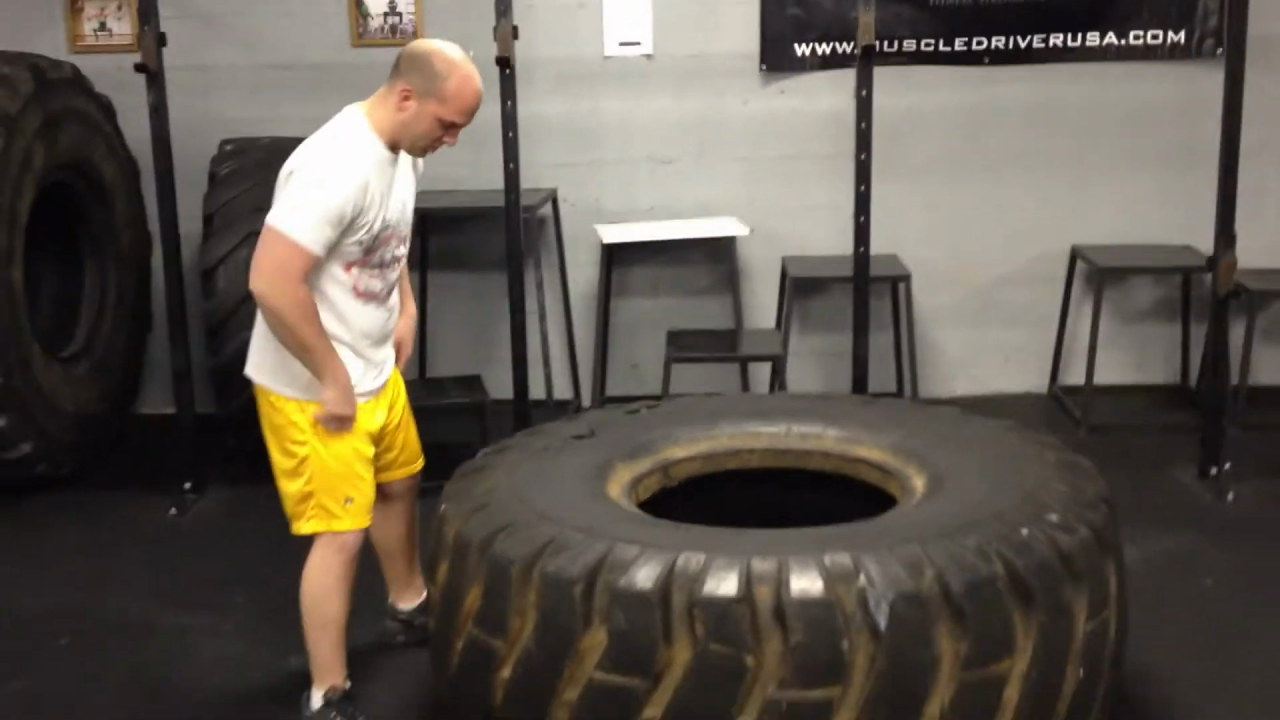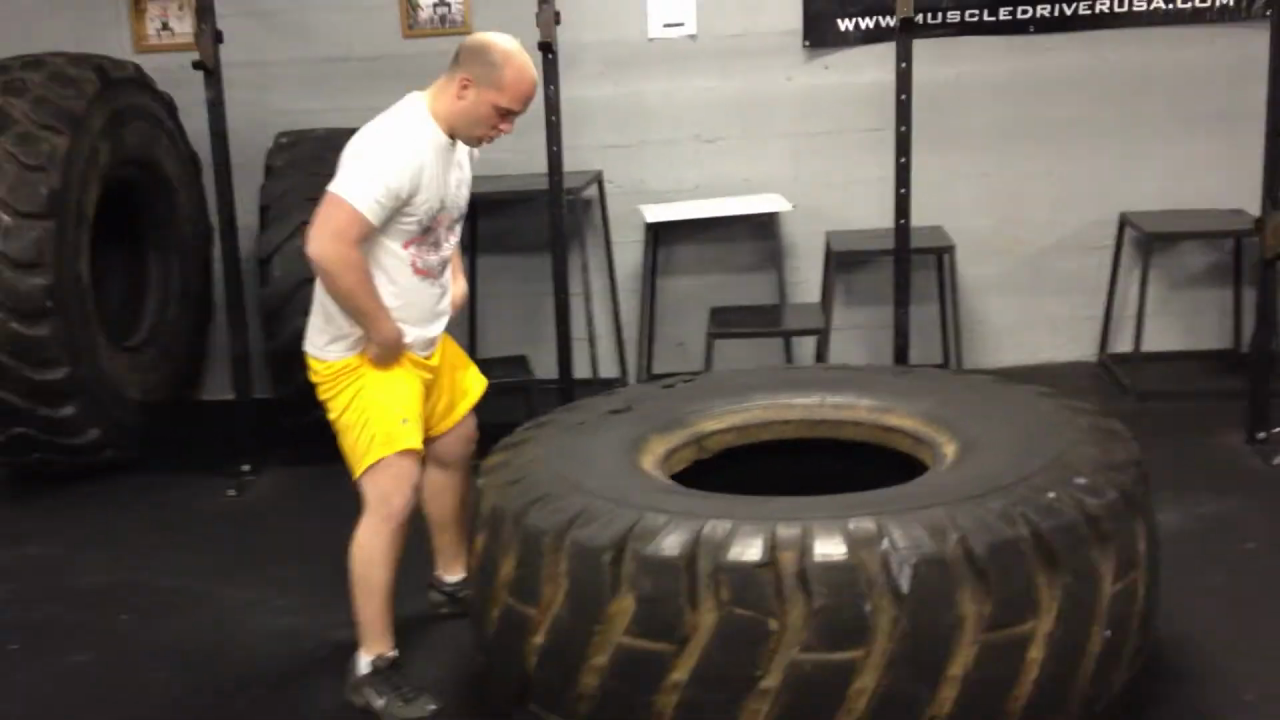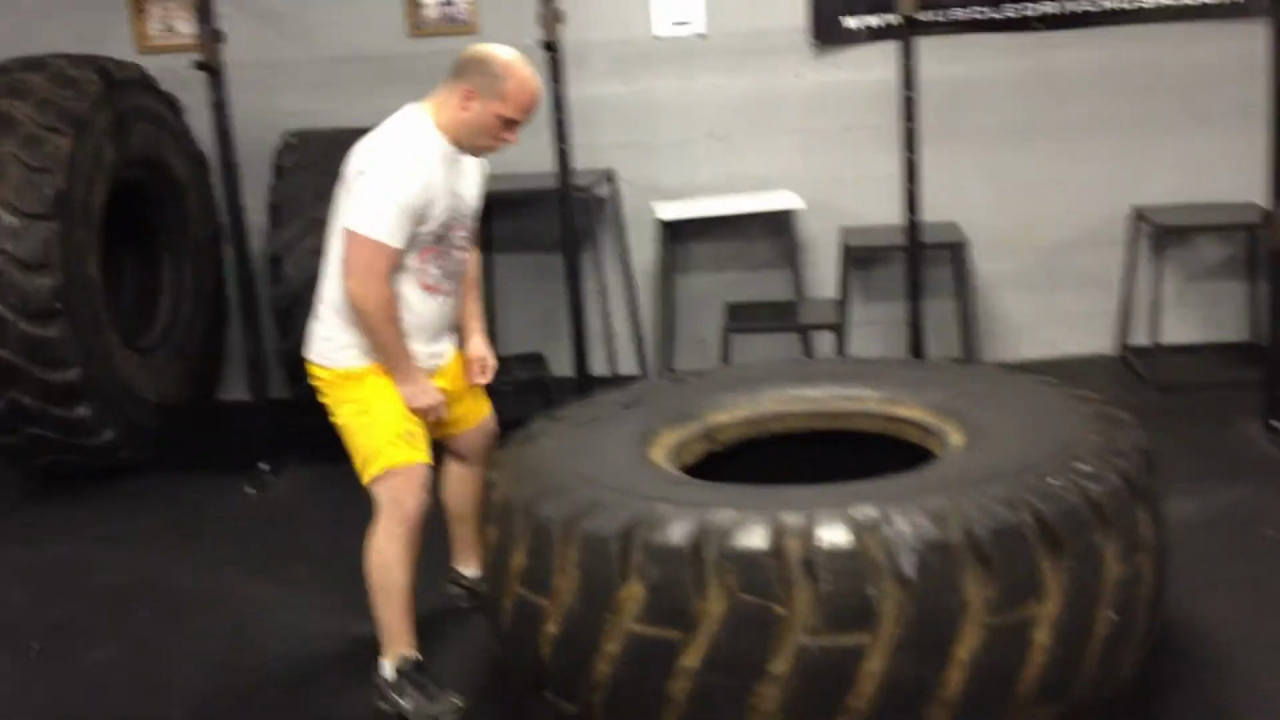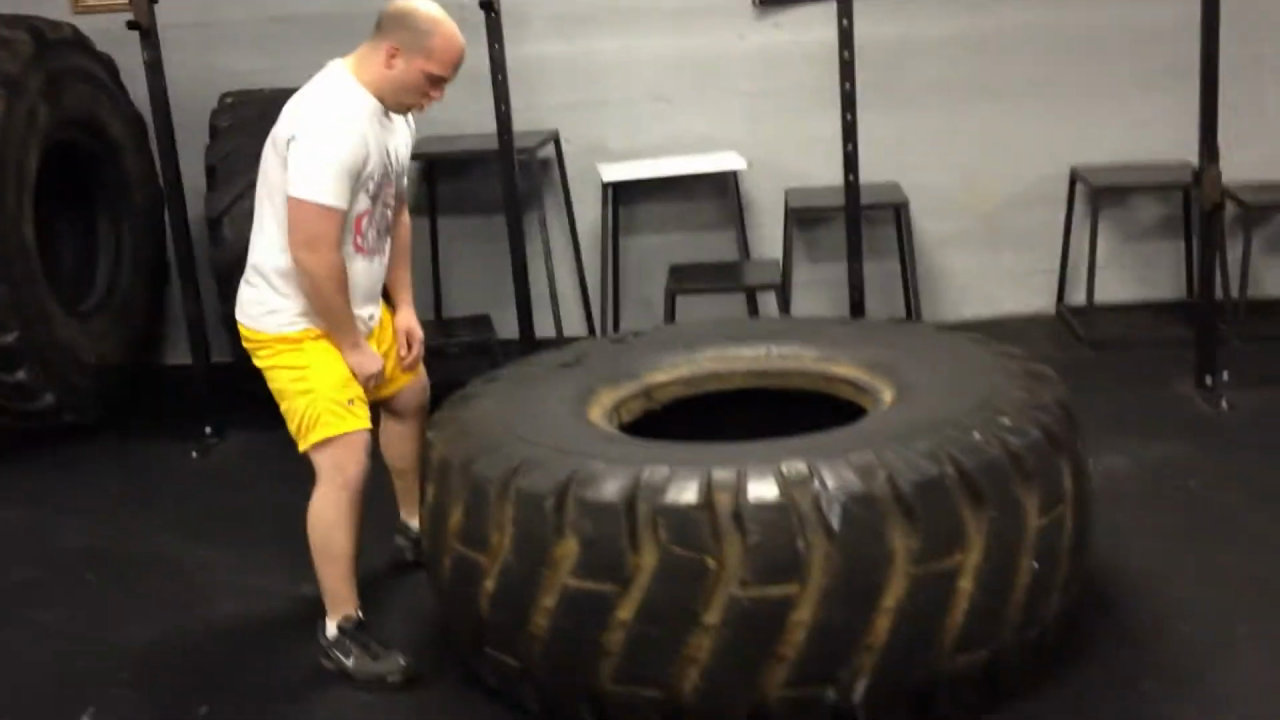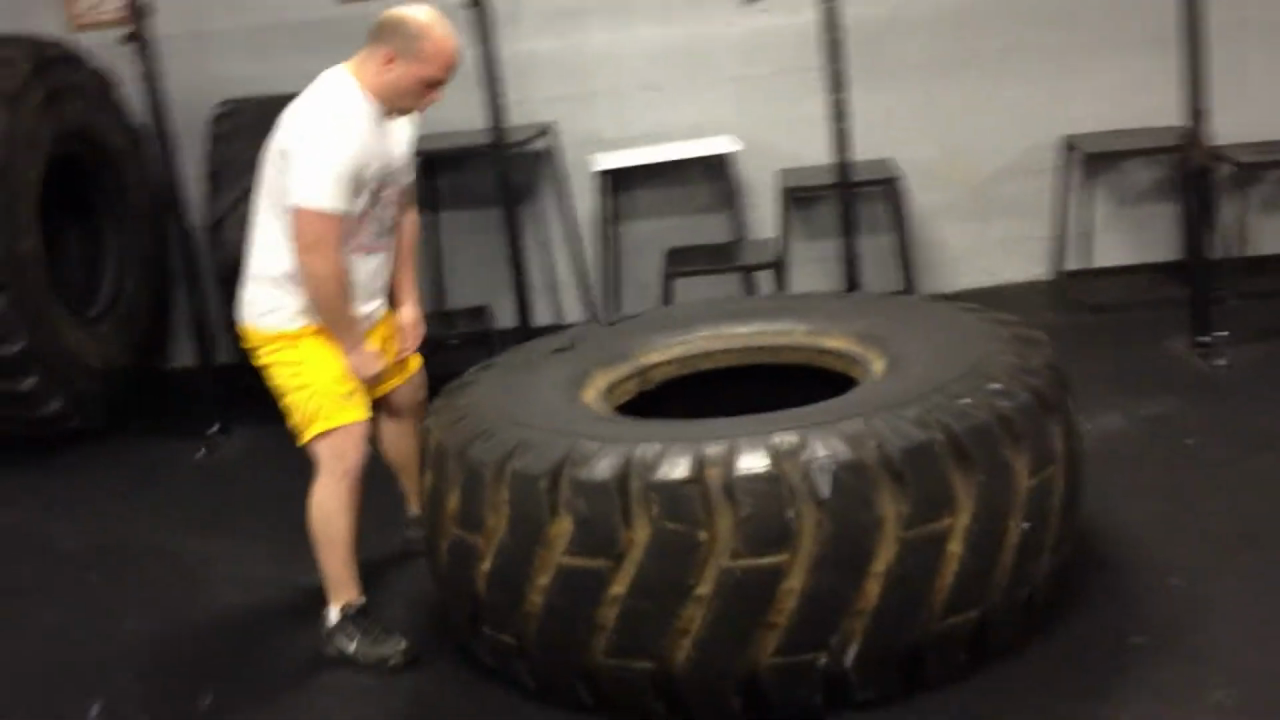
dt=0.2s
person 1, frame 1
left shoulder: (398, 153)
right shoulder: (335, 165)
right elbow: (271, 283)
left wrist: (404, 304)
right wrist: (330, 379)
left hip: (374, 368)
right hip: (311, 388)
left knee: (400, 483)
right knee: (340, 535)
left ankle: (408, 605)
person 1, frame 2
left shoulder: (457, 140)
right shoulder: (394, 145)
right elbow: (327, 247)
left wrist: (454, 275)
right wrist: (380, 332)
left hip: (426, 338)
right hip: (359, 349)
left knee: (455, 445)
right knee: (392, 497)
left ankle: (452, 578)
person 1, frame 3
left shoulder: (465, 154)
right shoulder: (399, 161)
right elbow: (364, 286)
left wrist: (474, 334)
right wrist: (405, 379)
left hip: (430, 348)
right hip: (361, 358)
left knee: (474, 437)
right knee: (403, 502)
left ankle: (469, 572)
person 1, frame 4
left shoulder: (391, 110)
right shoulder: (330, 121)
left elbow: (395, 213)
right elbow: (313, 253)
left wrist: (404, 308)
right wrist: (351, 346)
left hip: (360, 308)
right hip: (295, 319)
left knee: (410, 396)
right knee: (345, 465)
left ankle: (414, 527)
right ankle: (341, 631)
person 1, frame 5
left shoulder: (393, 117)
right shoulder: (329, 128)
left elbow: (402, 212)
right elbow: (317, 257)
left wrist: (406, 302)
right wrist: (351, 347)
left hip: (362, 306)
right hip: (294, 316)
left knee: (407, 394)
right knee: (343, 455)
left ankle: (423, 516)
right ankle: (343, 616)
